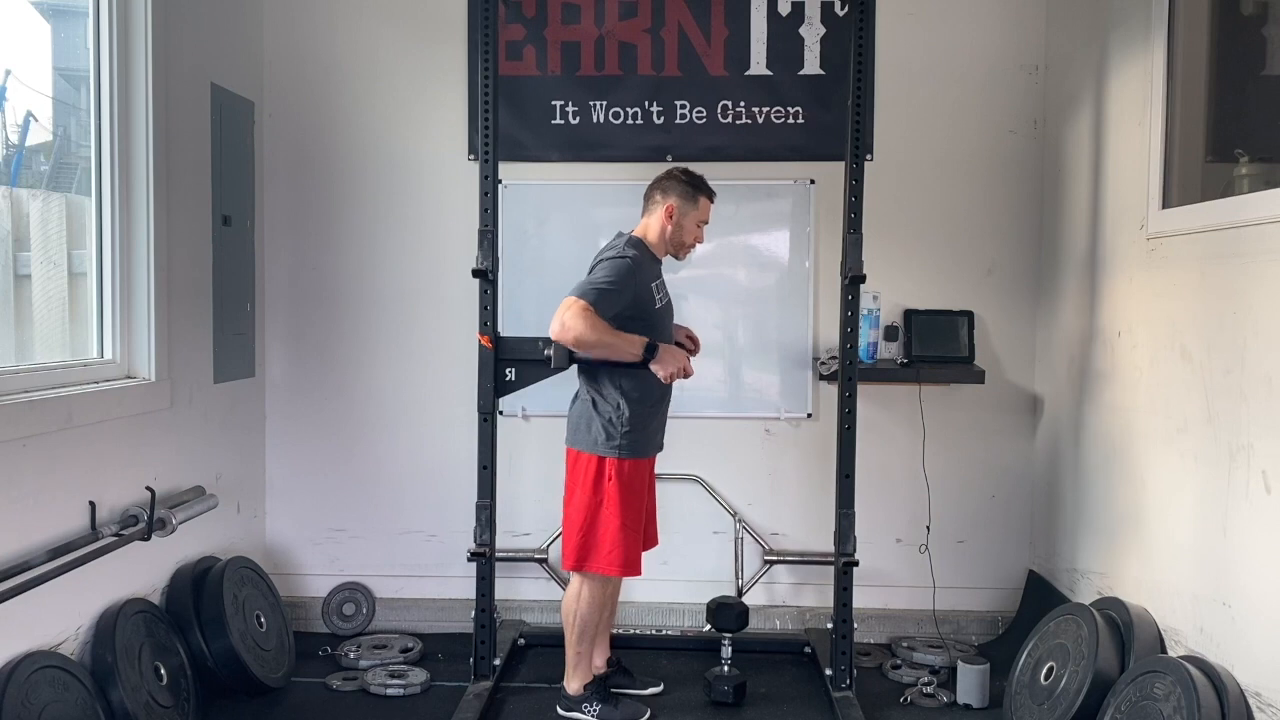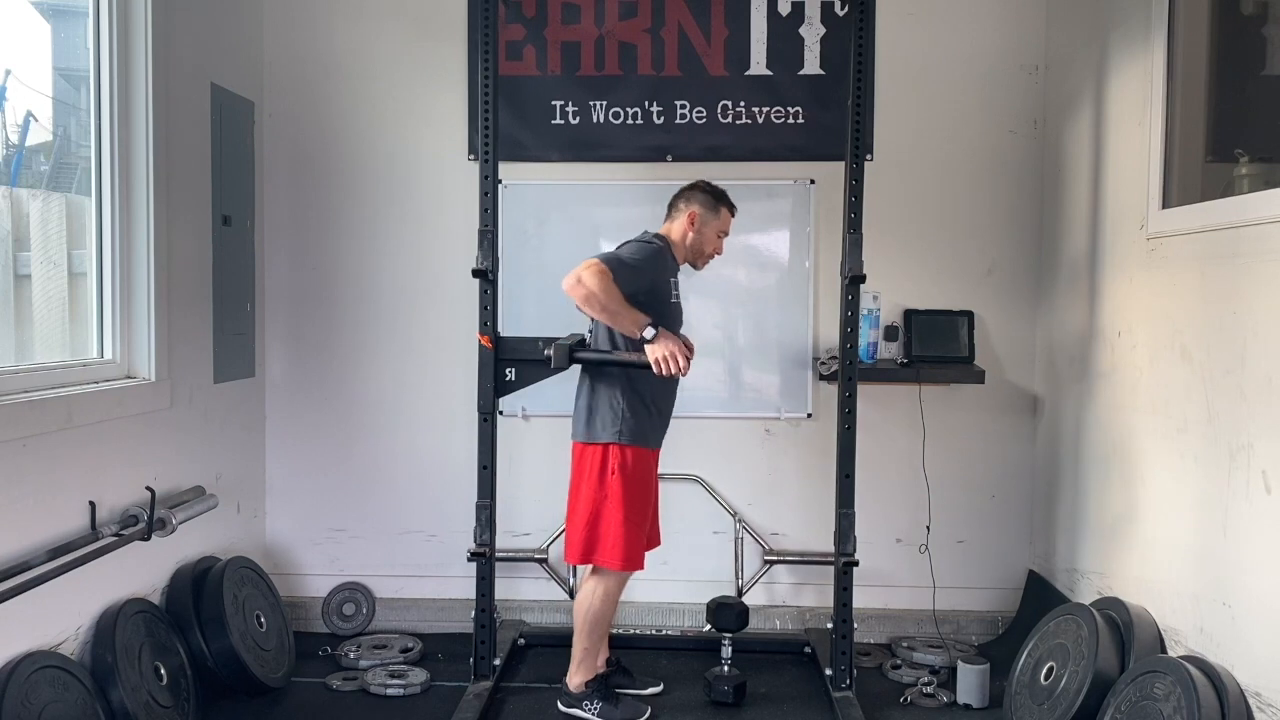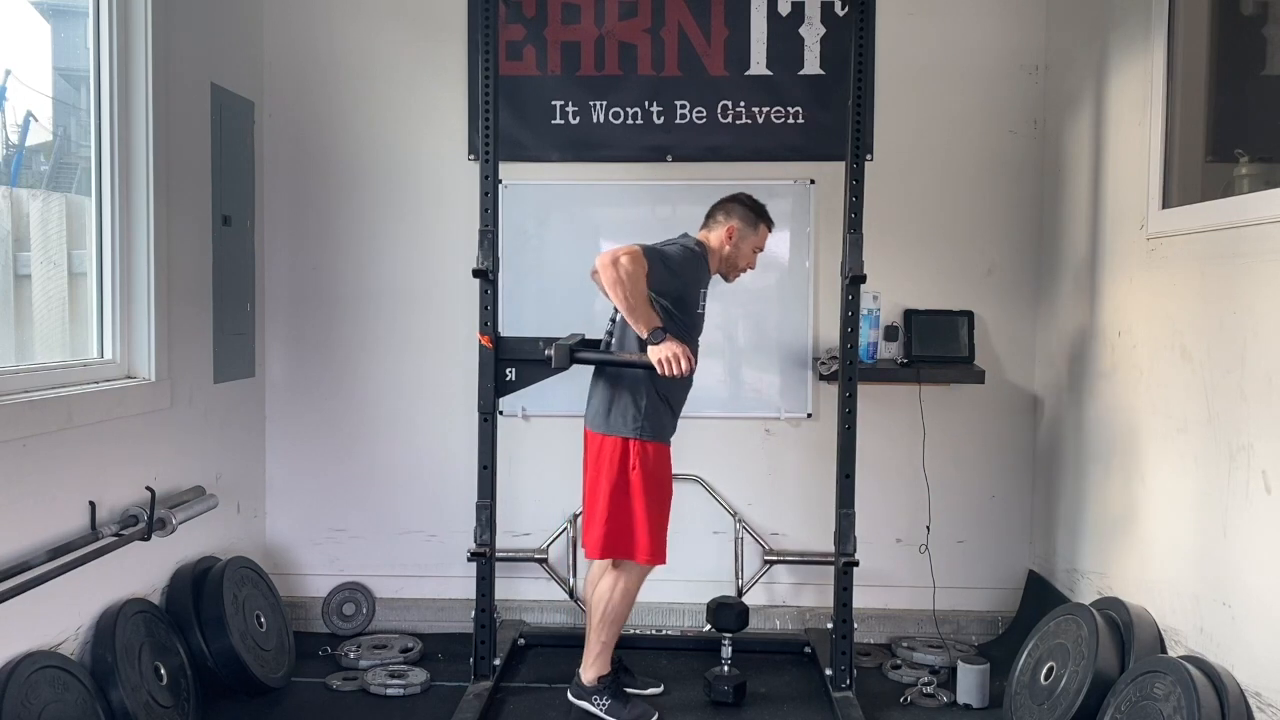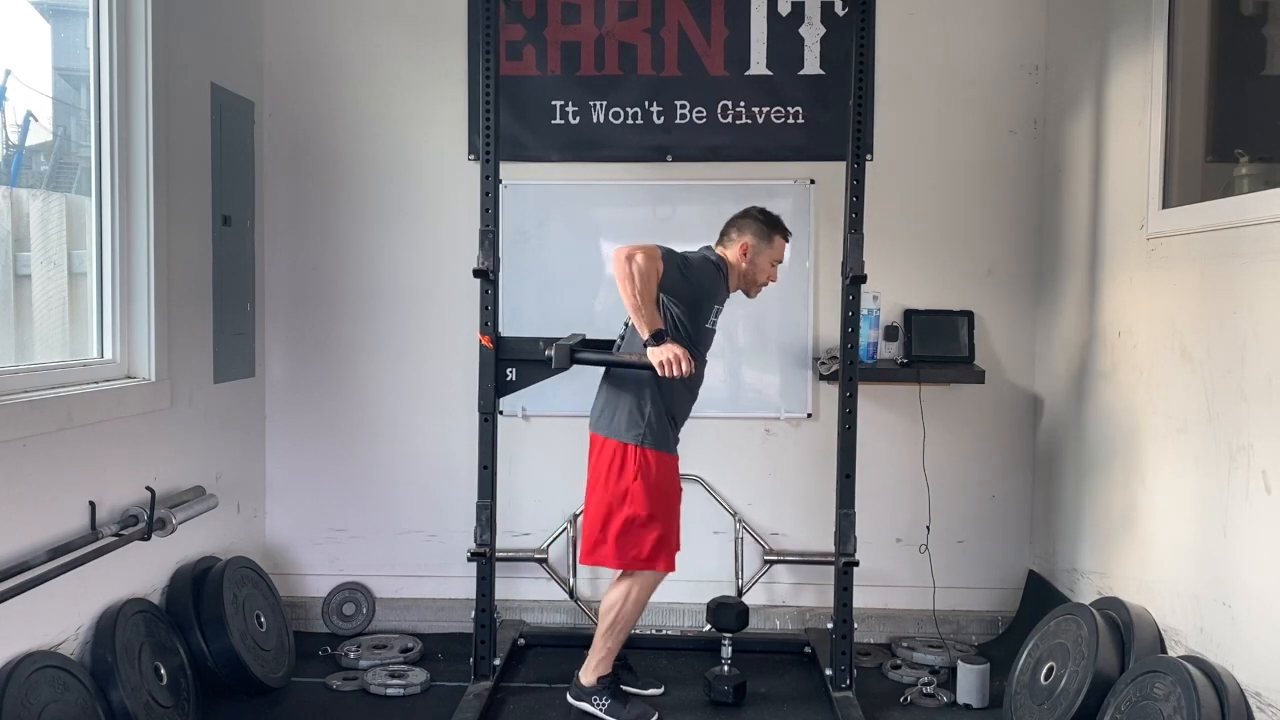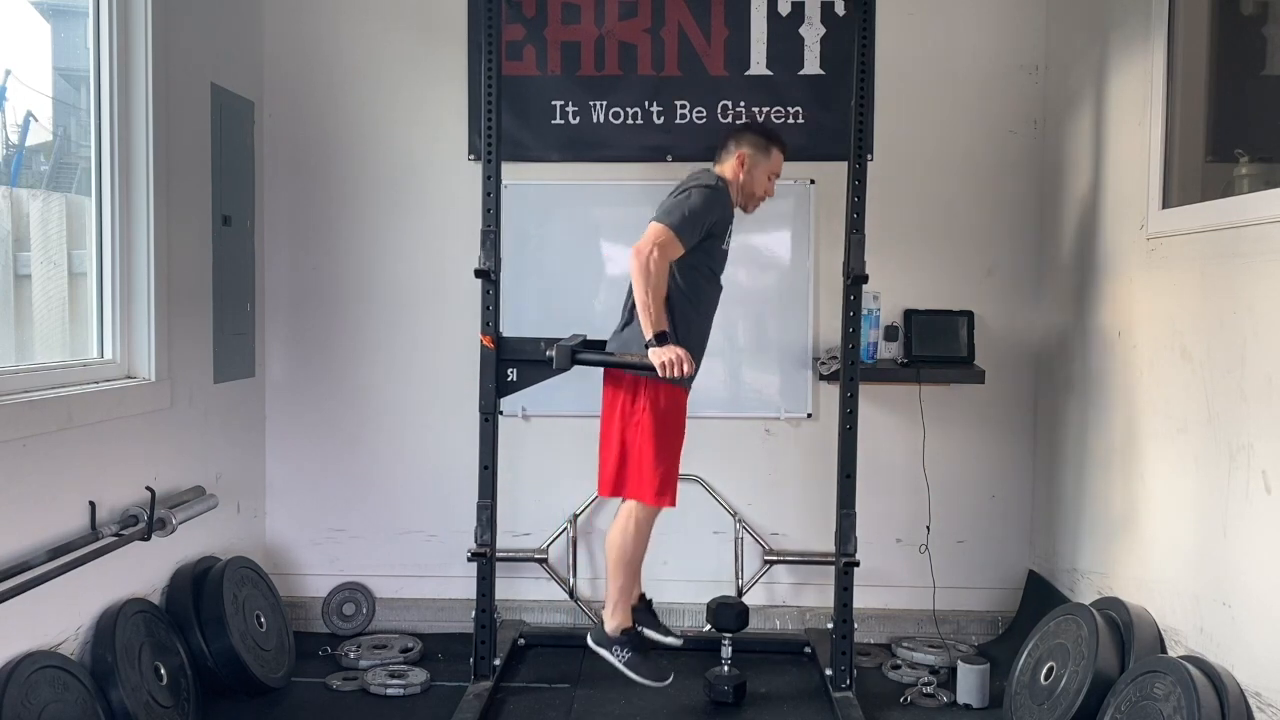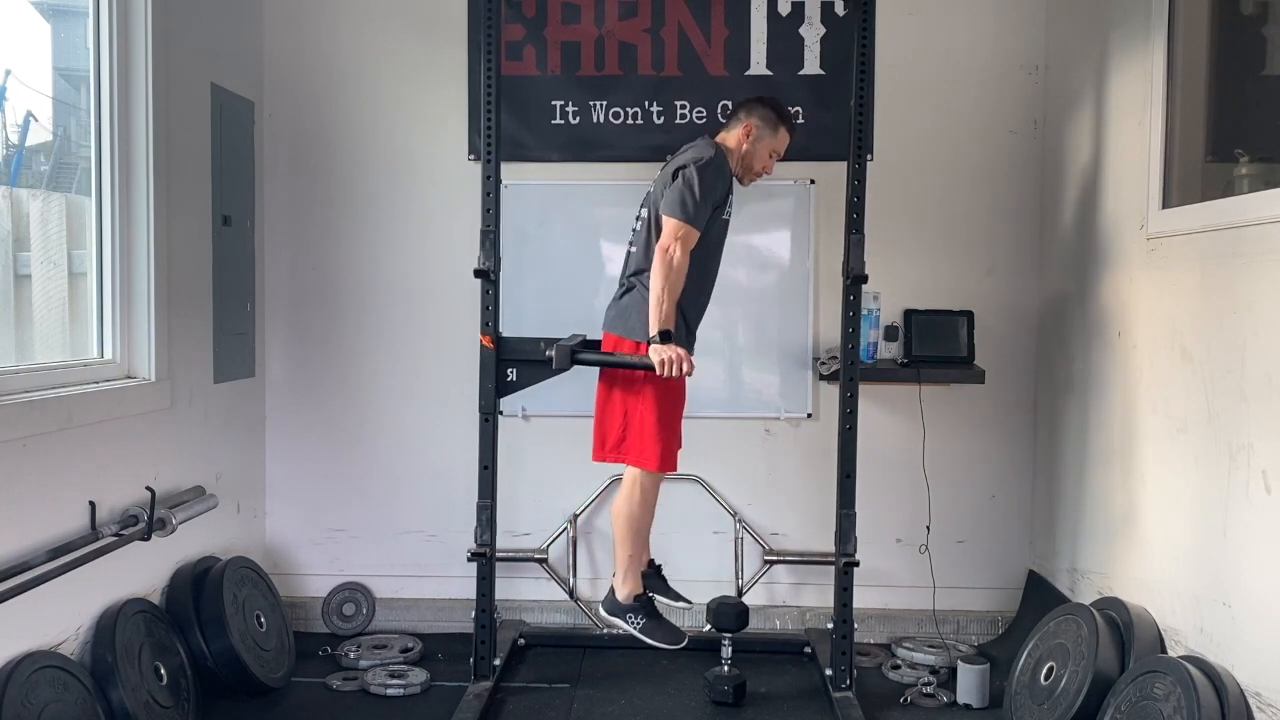
dt=0.3s
person 1, frame 1
left shoulder: (643, 260)
right shoulder: (625, 263)
right elbow: (567, 325)
left wrist: (668, 330)
right wrist: (652, 351)
left hip: (631, 439)
right hip: (609, 441)
left knee: (613, 562)
right knee: (595, 567)
left ankle: (601, 664)
person 1, frame 2
left shoulder: (657, 263)
right shoulder: (651, 253)
left elbow: (595, 297)
right elbow: (579, 283)
right wrist: (651, 334)
left hip: (626, 431)
right hip: (616, 432)
left knee: (610, 559)
right knee: (612, 563)
left ankle: (599, 664)
person 1, frame 3
left shoulder: (685, 266)
right shoulder: (686, 258)
left elbow: (603, 275)
right elbow: (613, 264)
right wrist: (656, 336)
left hip: (629, 423)
right hip: (631, 427)
left knee: (613, 555)
right knee: (631, 558)
left ankle: (601, 661)
person 1, frame 4
left shoulder: (707, 281)
right shoulder: (704, 270)
right elbow: (631, 259)
right wrist: (655, 339)
left hip: (645, 431)
right hip: (635, 433)
left knee: (642, 561)
right knee: (646, 564)
left ankle: (608, 660)
person 1, frame 5
left shoulder: (709, 202)
right shoulder: (707, 195)
left elbow: (660, 256)
right elbow: (647, 252)
right wrist: (657, 340)
left hip: (656, 369)
right hip: (649, 370)
left knee: (646, 497)
right knee: (643, 498)
left ankle: (629, 604)
right ankle: (614, 626)
person 1, frame 6
left shoulder: (703, 168)
right shoulder: (707, 164)
right elbow: (672, 249)
right wrist: (663, 336)
left hip: (654, 335)
right hip: (645, 336)
left knee: (652, 464)
right knee: (646, 466)
left ankle: (641, 566)
right ankle: (626, 596)
